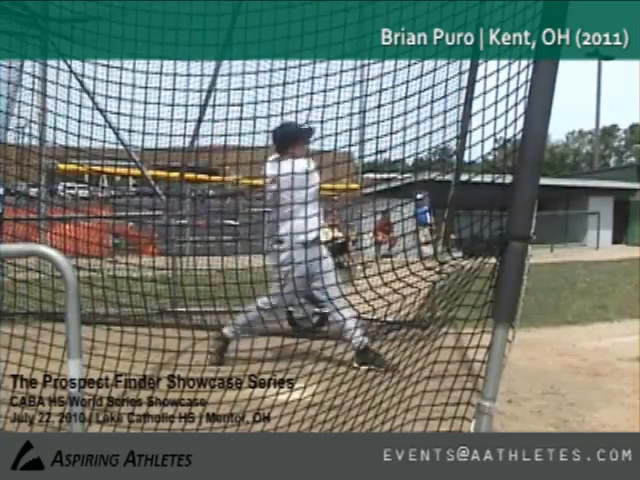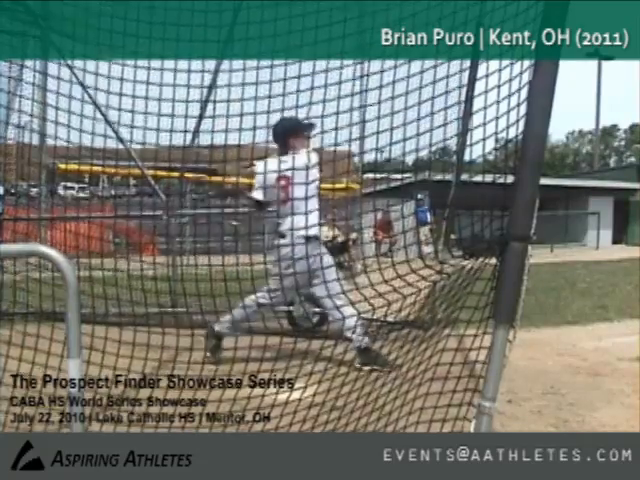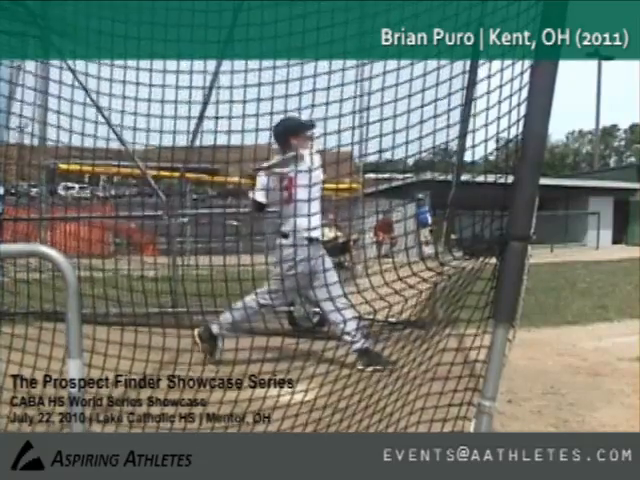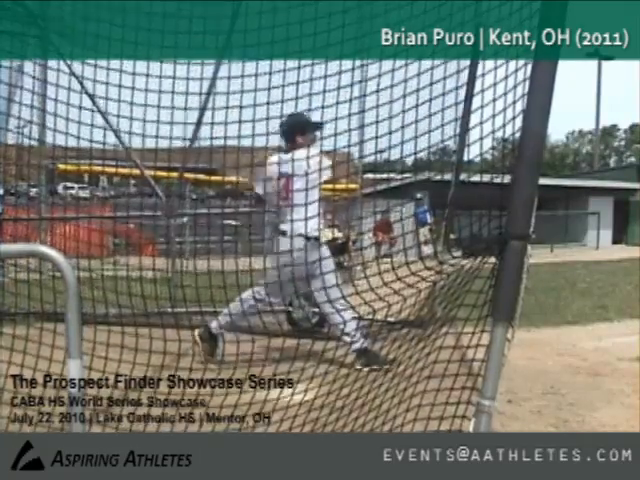
dt=0.1s
person 1, frame 1
left shoulder: (270, 167)
right shoulder: (305, 166)
left hip: (310, 245)
right hip: (294, 248)
left knee: (331, 295)
right knee: (276, 301)
left ankle: (361, 347)
right ankle: (227, 335)
person 1, frame 2
left shoulder: (265, 167)
right shoulder: (309, 158)
left elbow: (259, 204)
right hip: (298, 243)
left knee: (332, 292)
right knee: (271, 296)
left ankle: (363, 348)
right ankle: (218, 332)
person 1, frame 3
left shoulder: (268, 170)
right shoulder: (312, 159)
left elbow: (258, 207)
right hip: (299, 244)
left knee: (333, 296)
right knee: (269, 297)
left ankle: (362, 349)
right ankle: (212, 333)
person 1, frame 4
left shoulder: (272, 163)
right shoulder: (312, 159)
left elbow: (263, 199)
right elbow: (332, 170)
left hip: (310, 241)
right hip: (298, 242)
left knee: (332, 293)
right knee: (265, 294)
left ankle: (361, 348)
right ankle: (211, 331)
